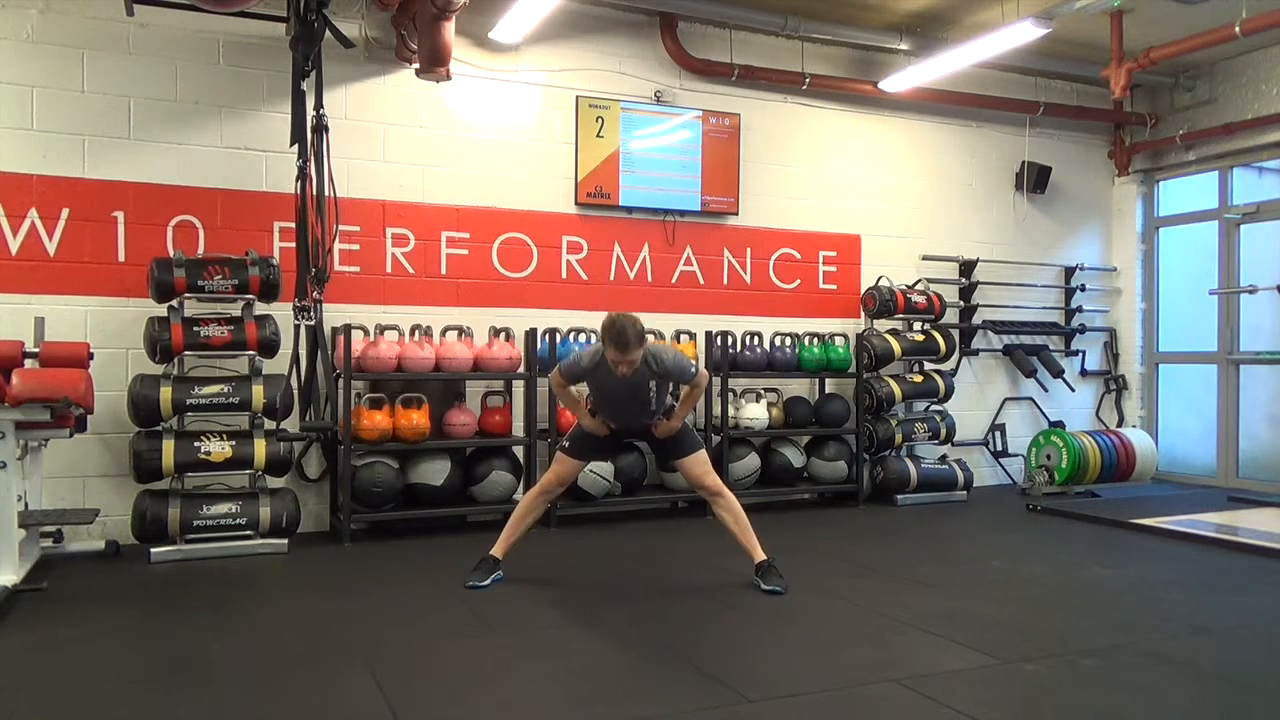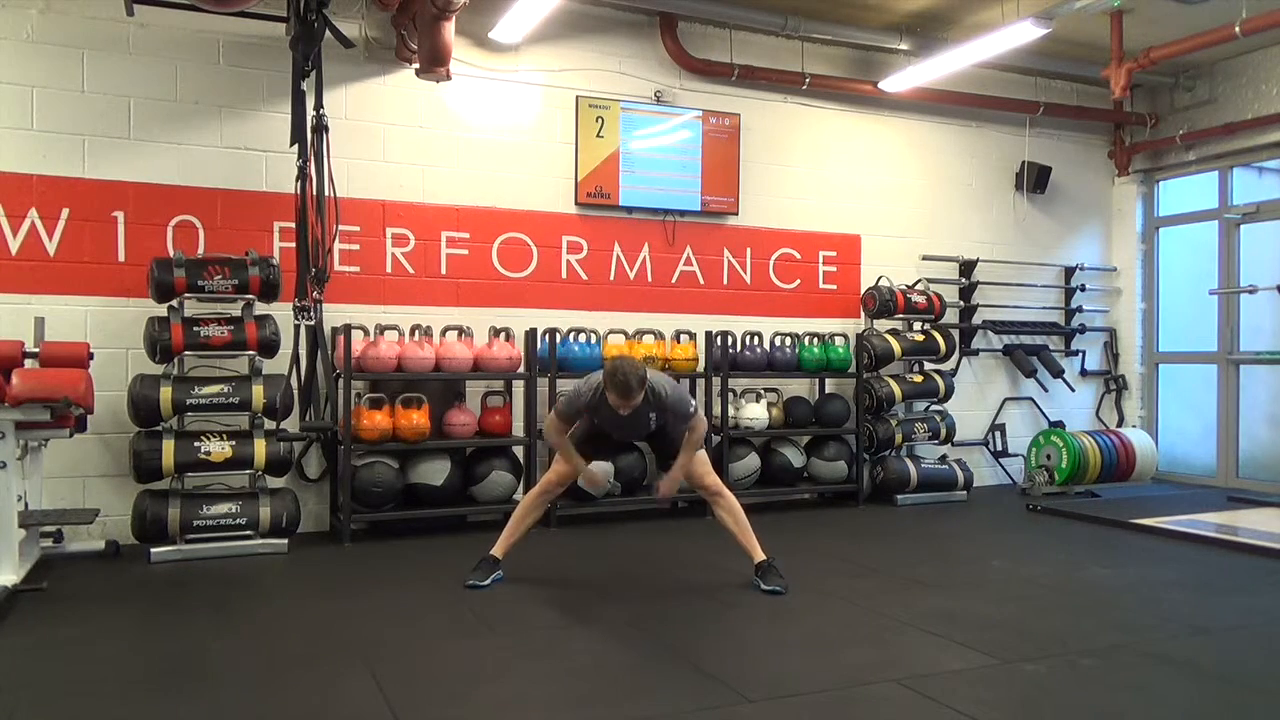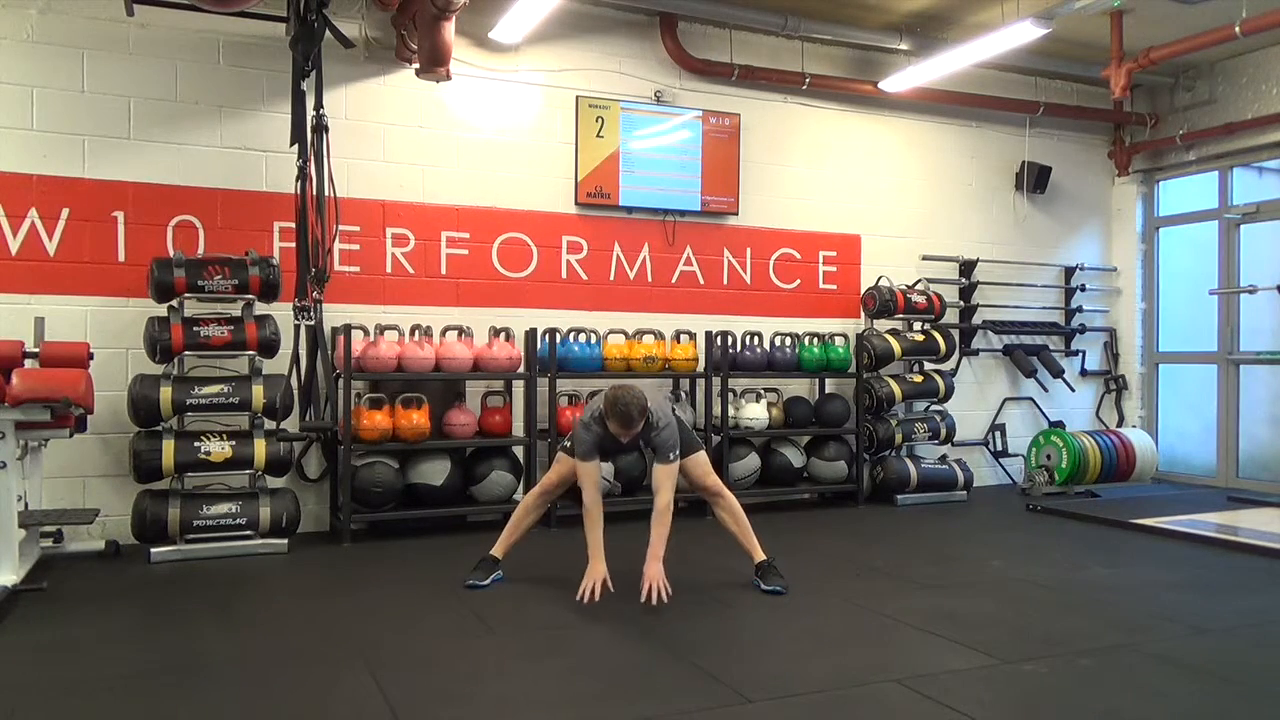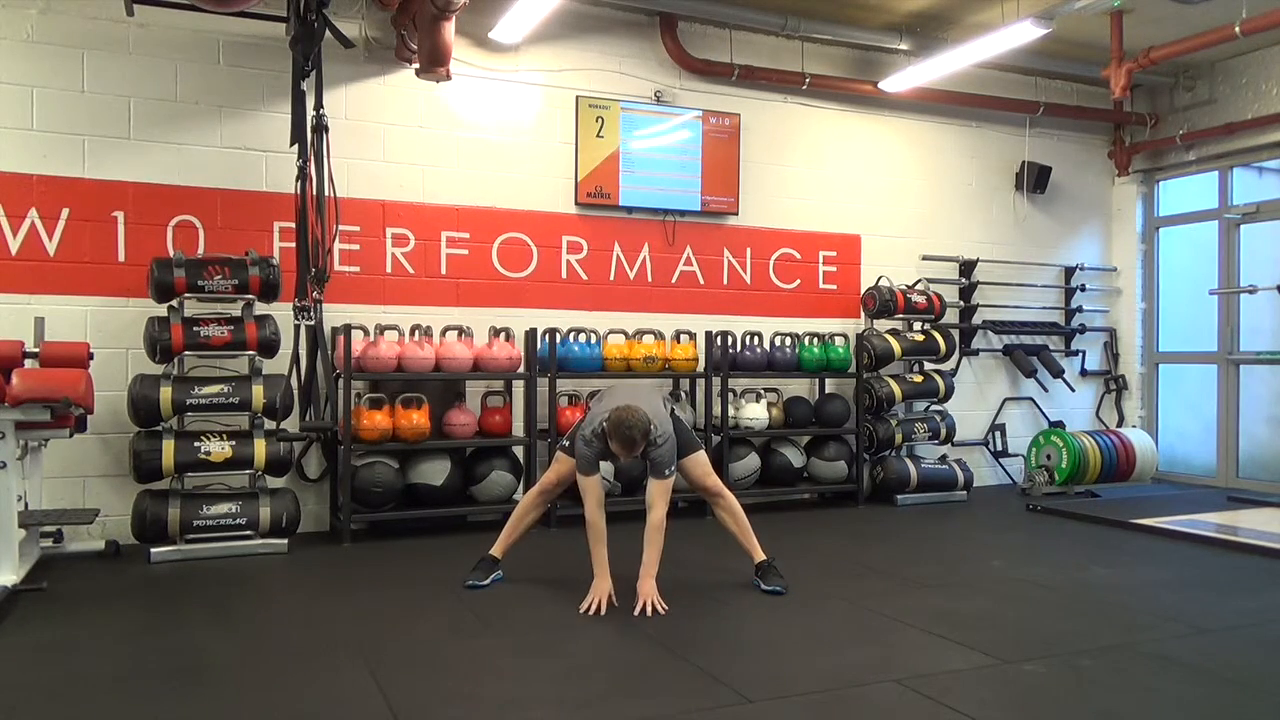
dt=0.4s
person 1, frame 1
left shoulder: (665, 360)
right shoulder: (586, 361)
left elbow: (701, 379)
right elbow: (556, 382)
left wrist: (675, 421)
right wrist: (585, 419)
left hip: (658, 422)
right hip: (604, 422)
left knee: (711, 486)
right knee: (550, 484)
left ankle: (762, 562)
right ankle: (493, 559)
person 1, frame 2
left shoulder: (667, 392)
right shoulder: (585, 393)
left elbow: (699, 426)
right elbow: (552, 428)
left wrist: (675, 475)
right wrist: (583, 470)
left hip: (659, 426)
right hip: (600, 426)
left knee: (711, 485)
right knee: (549, 484)
left ankle: (762, 563)
right ankle: (493, 559)
person 1, frame 3
left shoulder: (662, 423)
right shoulder: (590, 423)
left elbow: (664, 496)
right elbow: (591, 495)
left wrist: (655, 560)
right wrist: (595, 561)
left hip: (656, 419)
right hip: (604, 422)
left knee: (712, 486)
right knee: (549, 485)
left ankle: (762, 563)
right ankle: (493, 559)
person 1, frame 4
left shoulder: (661, 436)
right shoulder: (590, 434)
left elbow: (657, 511)
right elbow: (593, 509)
left wrist: (648, 578)
right wrist: (602, 577)
left hip: (661, 411)
right hip: (604, 414)
left knee: (712, 487)
right knee: (549, 484)
left ankle: (763, 564)
right ankle: (492, 560)
